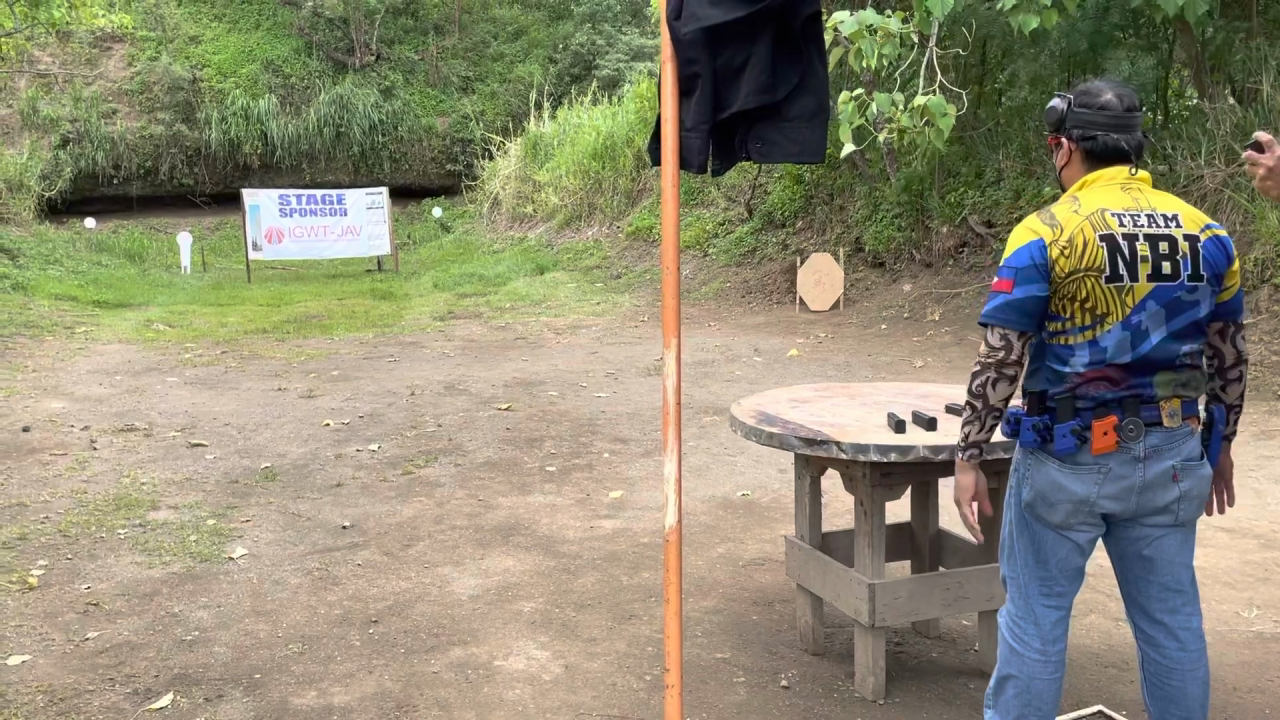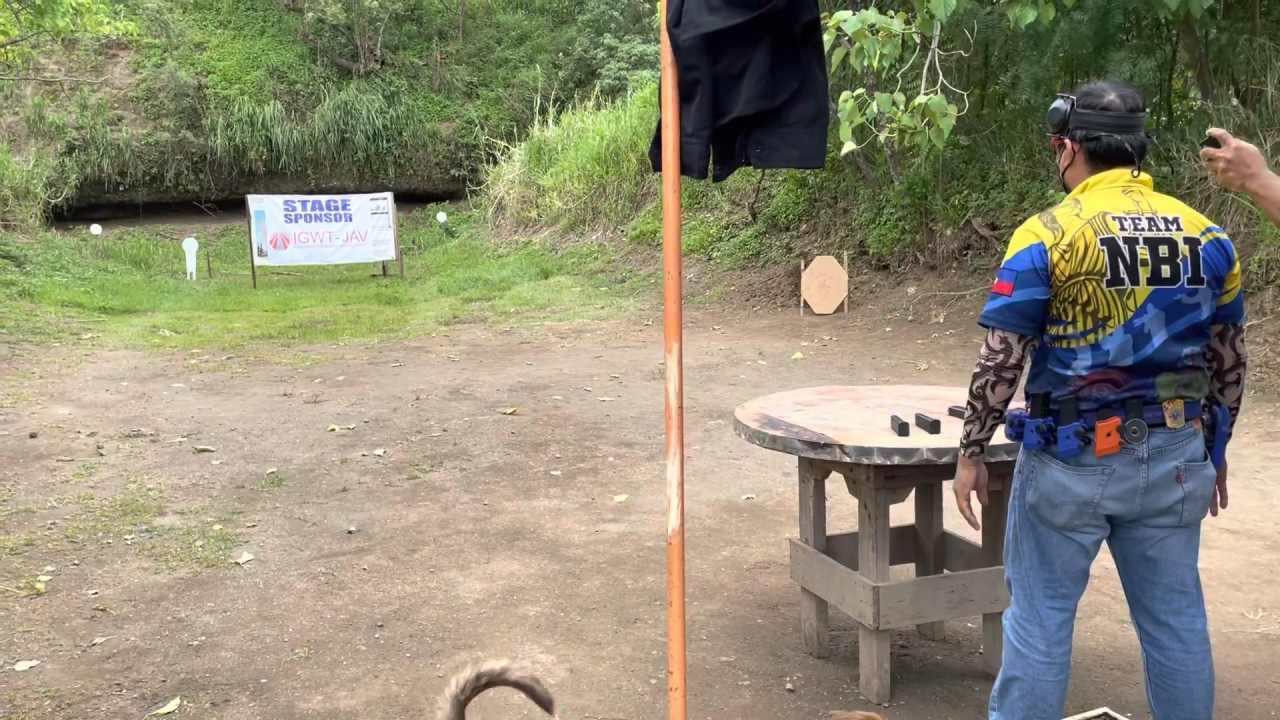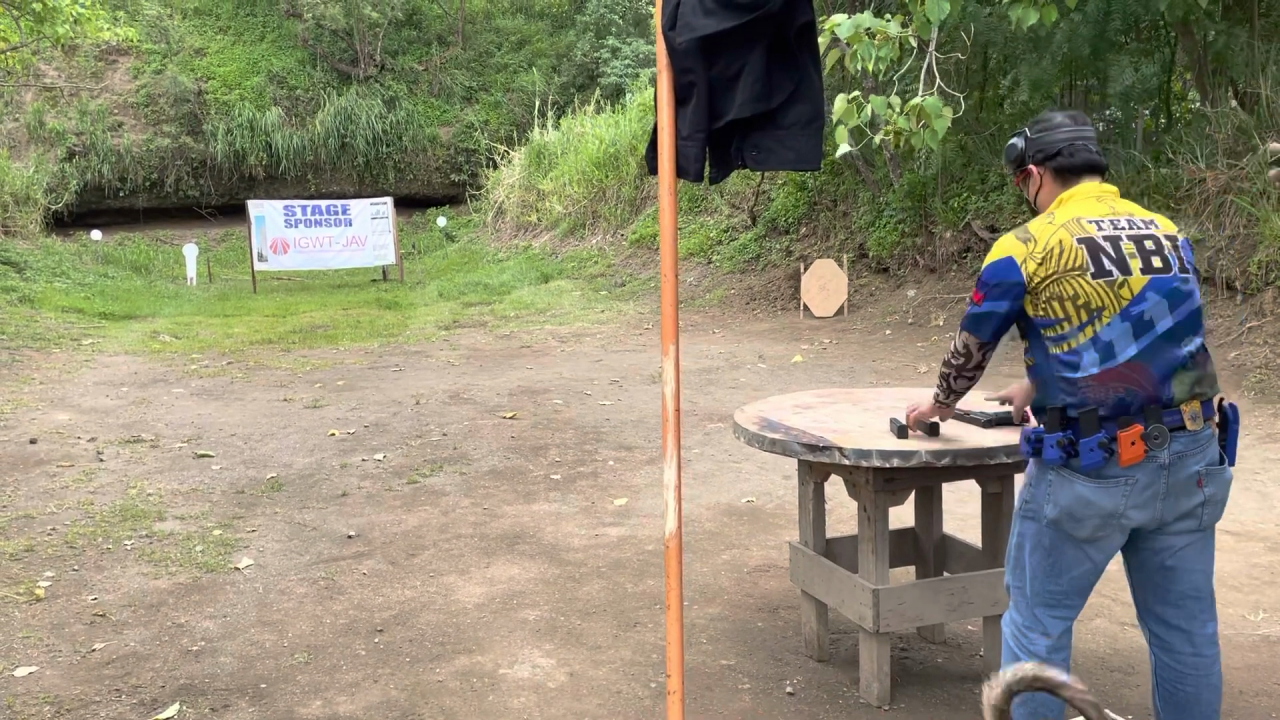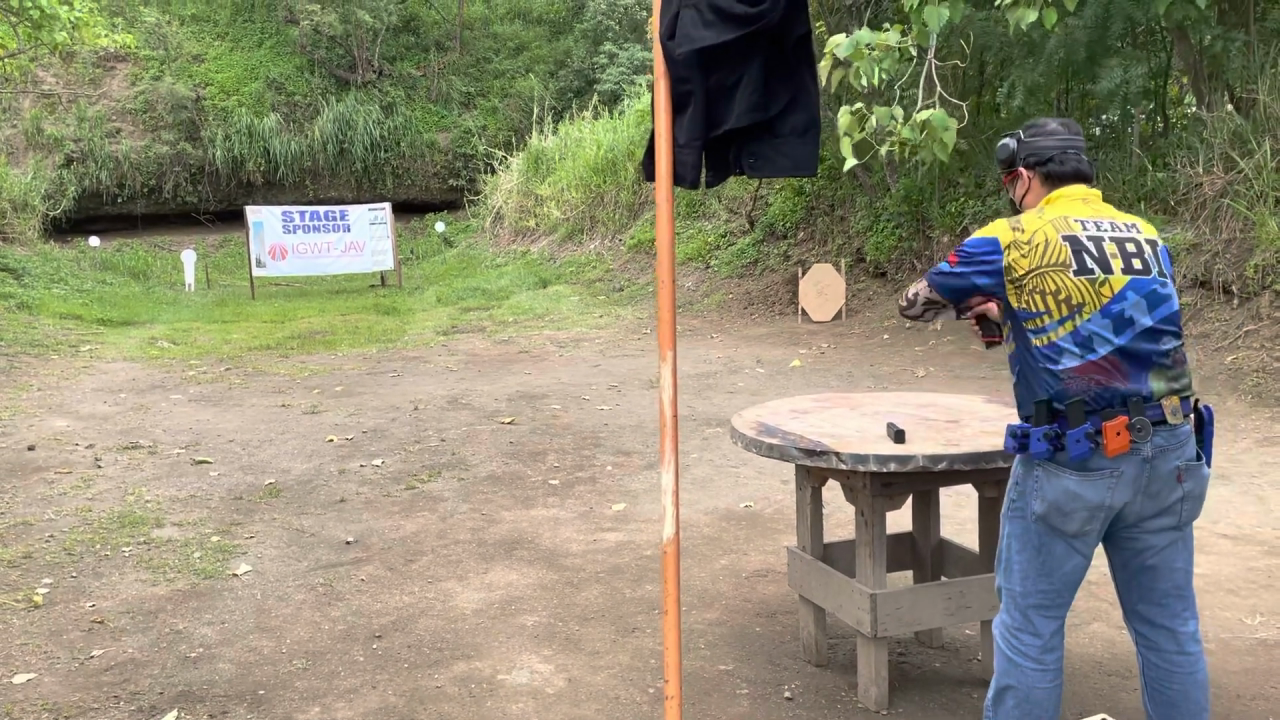
dt=1s
person 1, frame 1
left shoulder: (1046, 232)
right shoulder: (1205, 232)
left elbow: (1001, 359)
right elbow: (1228, 356)
left wrist: (969, 457)
right wrist: (1220, 445)
left hip: (1068, 457)
right hip: (1170, 454)
left knee: (1035, 614)
right knee: (1170, 615)
person 1, frame 2
left shoulder: (1047, 235)
right shoulder: (1205, 235)
left elbow: (1001, 361)
right elbow: (1228, 359)
left wrist: (971, 452)
right wrist: (1215, 448)
left hip: (1073, 459)
right hip: (1173, 457)
left knee: (1041, 615)
right knee: (1175, 617)
person 1, frame 3
left shoulder: (1024, 249)
right shoulder: (1166, 232)
left elbow: (969, 353)
left wrist: (937, 405)
left hip: (1089, 467)
right hip: (1190, 455)
left knee: (1039, 620)
right knee: (1186, 622)
person 1, frame 4
left shoulder: (1008, 241)
right shoulder: (1145, 235)
left elbow: (916, 303)
left wrist: (968, 300)
left hip: (1073, 462)
right hip: (1167, 452)
left knee: (1030, 623)
right knee: (1169, 622)
